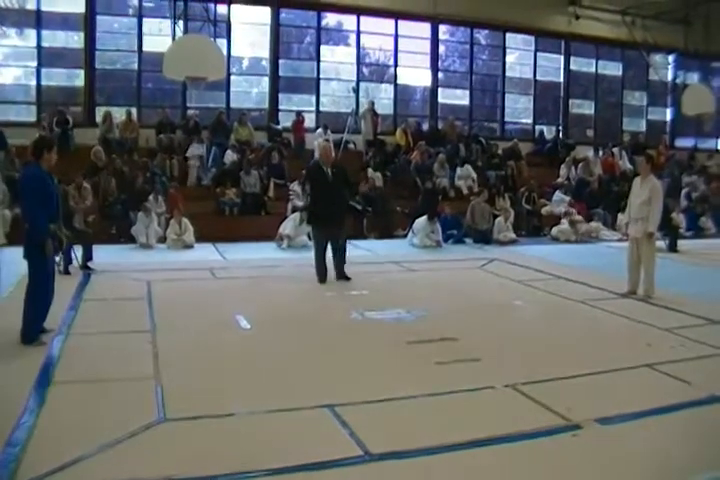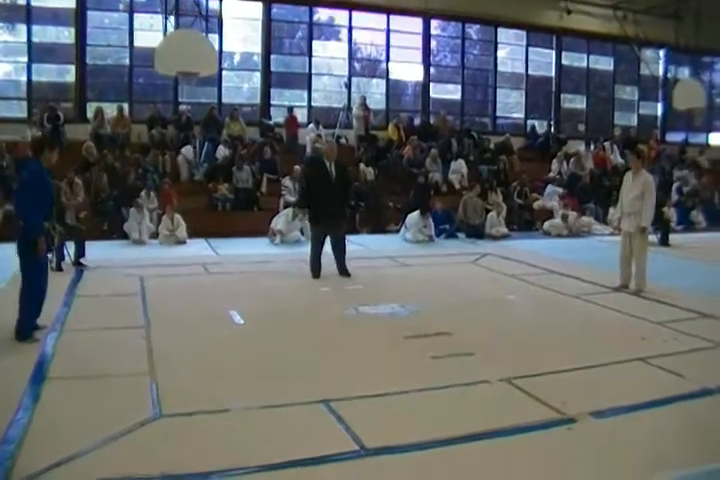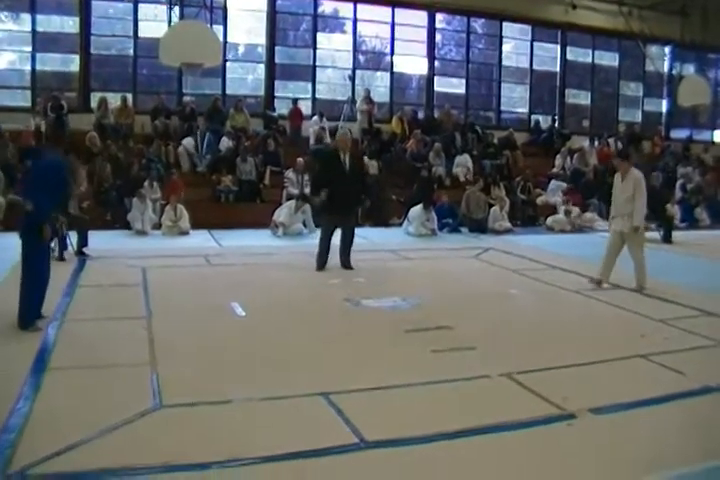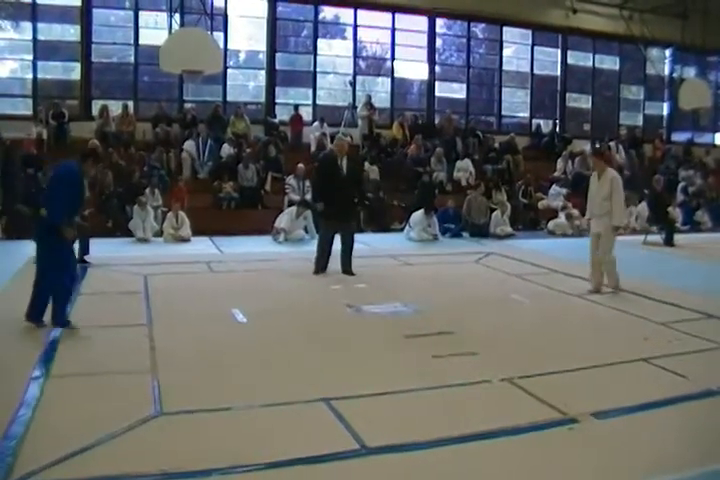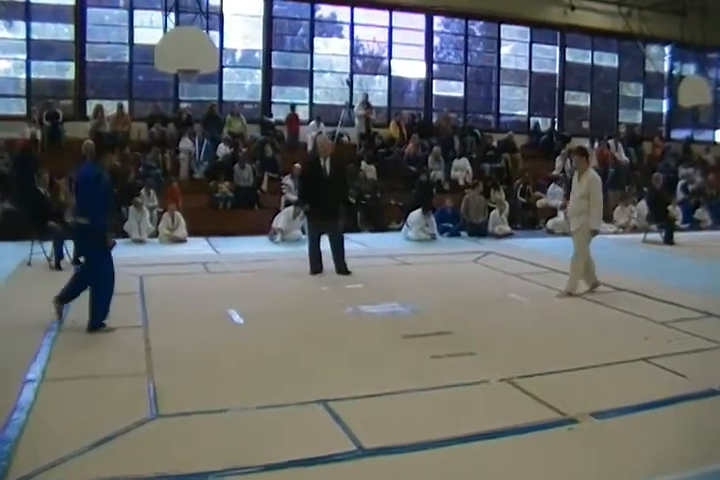
dt=0.4s
person 1, frame 1
left shoulder: (41, 174)
right shoulder: (34, 176)
right elbow: (34, 212)
left wrist: (54, 230)
right wrist: (46, 239)
left hip: (44, 235)
right hip: (39, 238)
left knee: (44, 284)
right knee: (40, 286)
left ankle: (35, 325)
right ankle: (30, 333)
person 1, frame 2
left shoulder: (35, 170)
right shoulder: (35, 173)
right elbow: (29, 208)
left wrist: (42, 232)
right wrist: (39, 236)
left hip: (34, 231)
right hip: (33, 234)
left knee: (36, 281)
right knee: (34, 283)
left ankle: (28, 322)
right ankle: (24, 330)
person 1, frame 3
left shoulder: (47, 161)
right shoulder: (55, 165)
right elbow: (40, 194)
left wrist: (49, 220)
right wrist: (45, 224)
left hip: (34, 219)
right hip: (38, 222)
left knee: (36, 268)
right knee: (36, 269)
left ankle: (32, 311)
right ankle: (27, 319)
person 1, frame 4
left shoulder: (67, 169)
right shoulder: (72, 173)
right elbow: (58, 201)
left wrist: (67, 225)
right wrist: (64, 226)
left hip: (48, 225)
right hip: (54, 228)
left knee: (47, 272)
right knee: (65, 273)
left ankle: (34, 315)
right ankle: (59, 318)
person 1, frame 5
left shoulder: (87, 170)
right shoulder: (95, 175)
right elbow: (96, 208)
right wrist: (106, 233)
left hip: (85, 228)
right hip: (94, 231)
left knee: (90, 270)
right knee: (103, 275)
left ankle: (63, 298)
right ankle: (96, 322)
person 2, frame 1
left shoulder: (655, 184)
right shoulder: (636, 181)
left elbow: (656, 208)
left wrist: (651, 229)
right wrist: (627, 223)
left hip: (646, 227)
right hip: (634, 225)
left knee: (647, 261)
right knee: (632, 260)
left ankle: (648, 291)
right ankle: (632, 287)
person 2, frame 2
left shoulder: (647, 179)
right shoulder: (627, 176)
left elbow: (649, 203)
left wrist: (644, 224)
right wrist: (619, 216)
left hip: (639, 222)
right hip: (626, 220)
left knee: (639, 256)
right knee: (624, 254)
left ankle: (639, 285)
right ankle: (625, 281)
person 2, frame 3
left shoulder: (637, 177)
right shoulder: (617, 176)
left elbow: (641, 201)
left wrist: (637, 223)
right wrist: (612, 216)
left hip: (632, 221)
right hip: (618, 220)
left knee: (637, 254)
right knee: (611, 251)
left ankle: (640, 283)
right ankle: (601, 278)
person 2, frame 4
left shoulder: (613, 177)
right shoulder: (594, 176)
left elbow: (618, 201)
left wrist: (617, 222)
right wrist: (589, 216)
left hip: (608, 221)
right hip: (596, 220)
left knee: (604, 254)
right knee: (594, 255)
left ankle: (614, 281)
right ankle: (596, 284)
person 2, frame 5
left shoulder: (593, 178)
right shoulder: (576, 175)
left elbow: (596, 203)
left wrist: (594, 225)
right wrist: (569, 216)
left hip: (586, 222)
right hip: (576, 219)
left knee: (578, 255)
right knee: (584, 253)
left ankle: (571, 288)
right ankle: (593, 282)
person 3, frame 1
left shoulder: (339, 170)
right shoulder: (312, 170)
left elbow: (347, 185)
right elbow: (307, 186)
right wrist: (308, 189)
left hip: (336, 213)
right hip: (319, 214)
left knee: (339, 245)
right knee: (320, 247)
left ankle: (340, 272)
right ankle: (321, 274)
person 3, frame 2
left shoulder: (341, 167)
right shoulder: (314, 166)
left elbow: (347, 187)
right elbow: (306, 187)
left wrist: (346, 205)
right wrist: (305, 206)
left hip: (337, 210)
right hip: (319, 210)
left knee: (339, 241)
right knee: (316, 243)
left ankle: (342, 268)
right ankle: (315, 270)
person 3, frame 3
left shoulder: (356, 159)
right shoulder: (328, 156)
left elbow: (362, 179)
right elbow: (319, 175)
left wrist: (363, 195)
right wrist: (320, 191)
left hip: (350, 201)
right hip: (331, 200)
left knee: (348, 234)
right knee: (326, 234)
left ankle: (345, 261)
right ankle: (321, 262)
person 3, frame 4
left shoulder: (354, 164)
right shoulder: (326, 162)
left elbow: (359, 183)
right elbow: (318, 183)
left wrist: (357, 198)
right wrist: (319, 200)
left hip: (348, 206)
right hip: (329, 206)
left knee: (348, 240)
right knee: (325, 239)
left ankle: (346, 267)
right ankle: (320, 266)
person 3, frame 5
left shoulder: (337, 164)
right shoulder: (310, 164)
left elbow: (343, 184)
right elbow: (303, 184)
left wrist: (342, 201)
right wrist: (304, 202)
left hip: (333, 207)
right hip: (314, 207)
left knee: (337, 238)
right knee: (314, 239)
left ankle: (341, 266)
right ankle: (315, 267)
